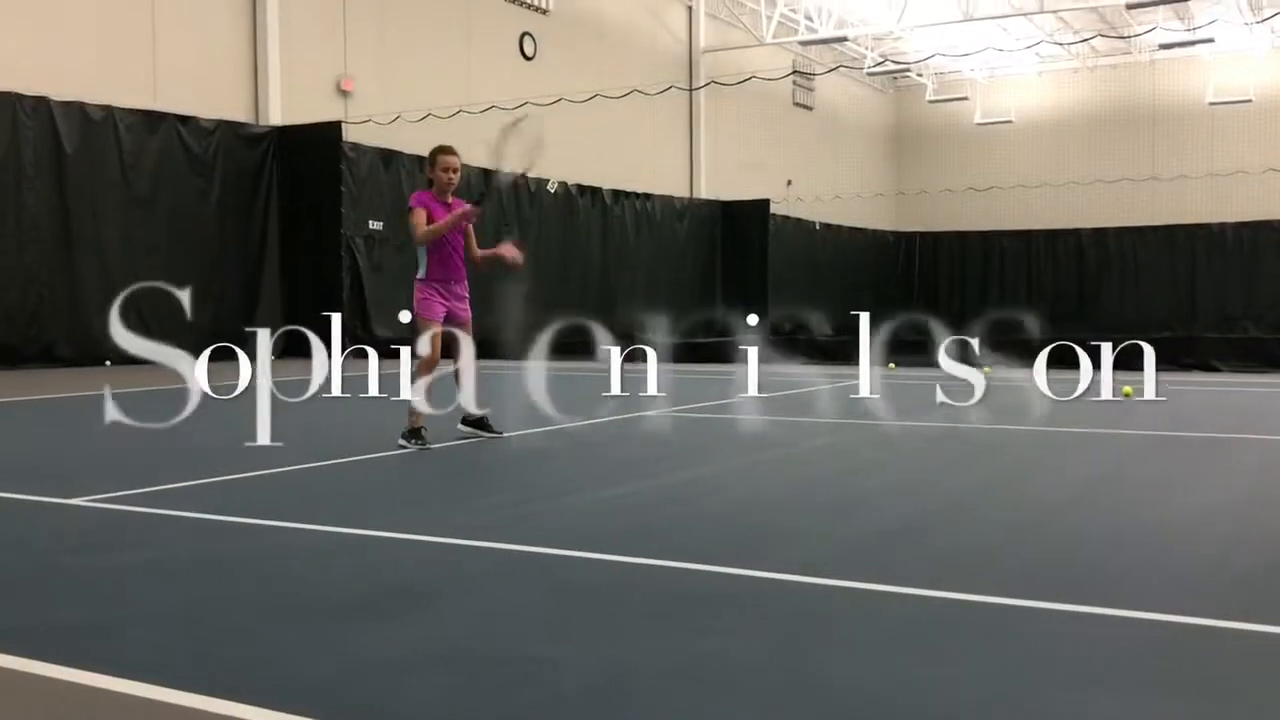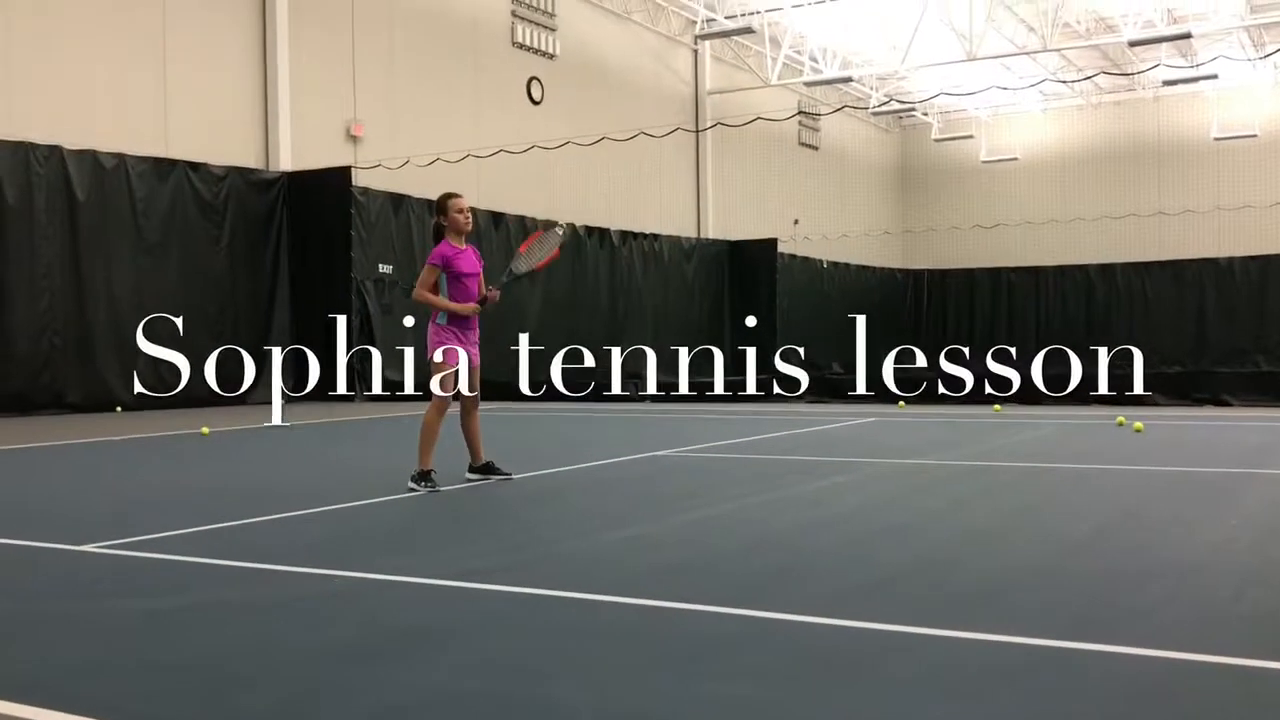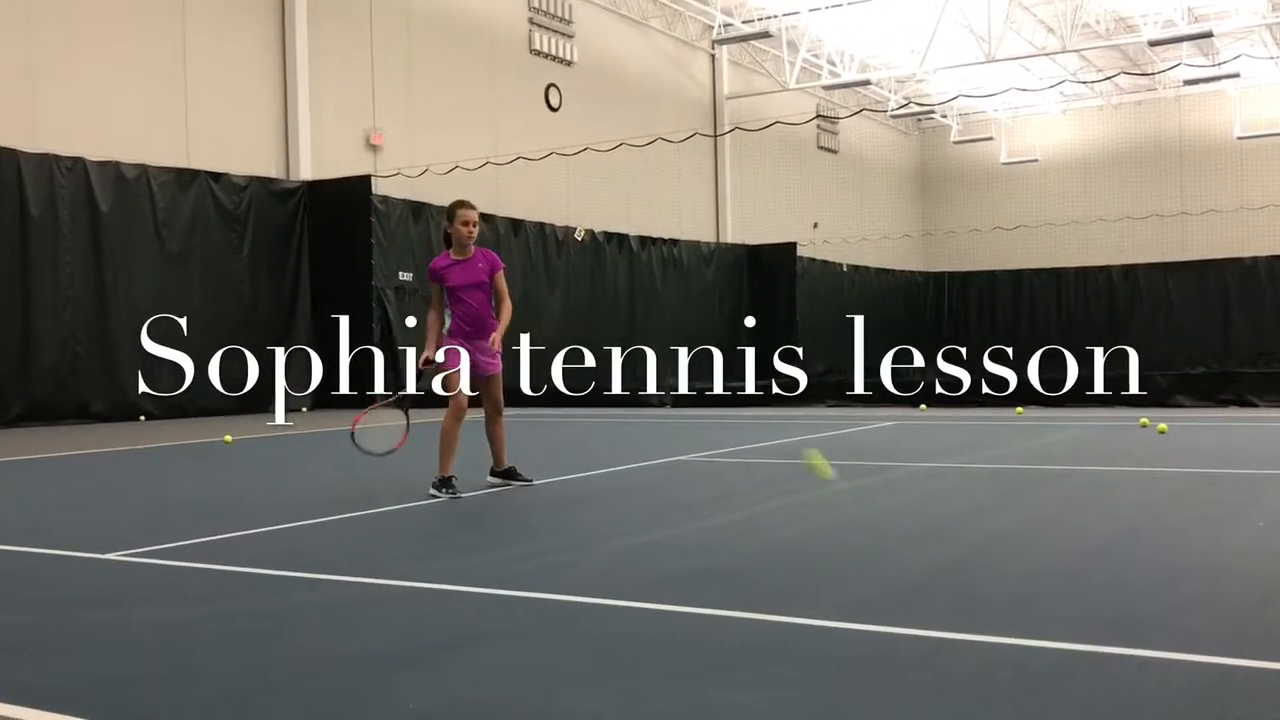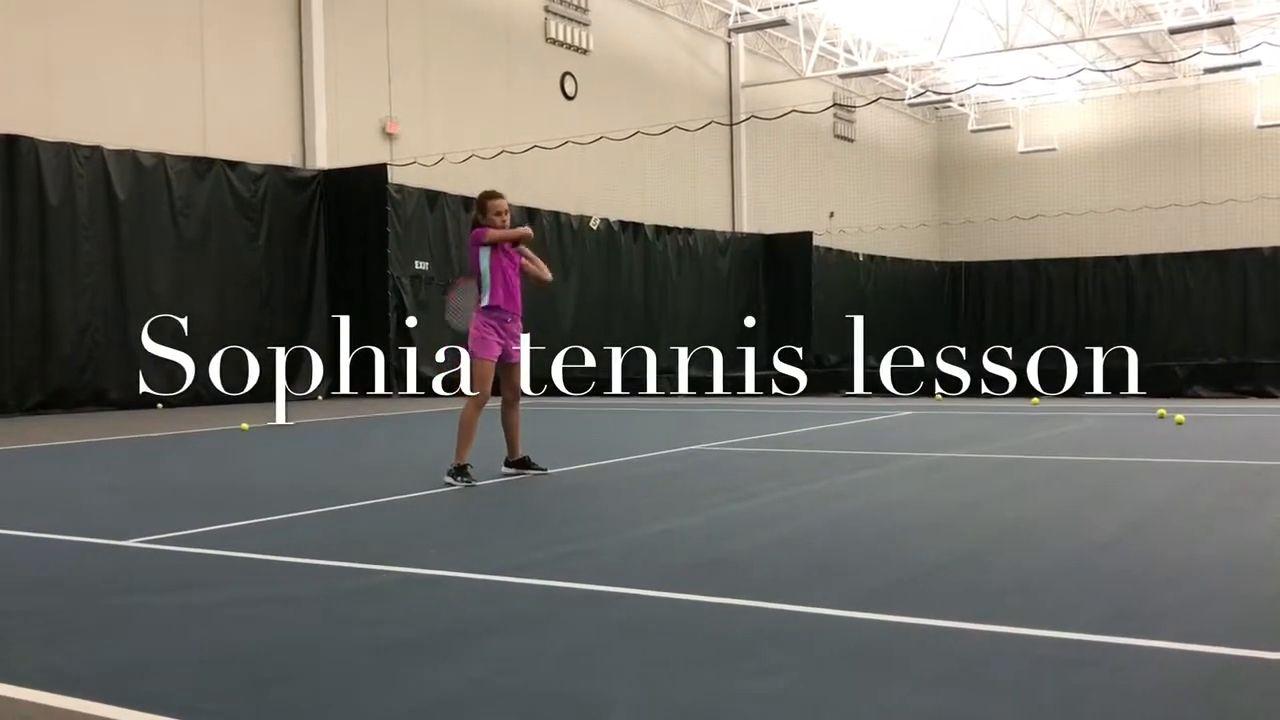
dt=1s
person 1, frame 1
left shoulder: (464, 209)
right shoulder: (420, 200)
left elbow: (474, 254)
right elbow: (420, 237)
left wrist: (499, 252)
right wrist: (455, 217)
left hip: (459, 289)
right hip: (430, 288)
right knee: (431, 356)
left ankle: (471, 417)
right ankle: (413, 428)
person 1, frame 2
left shoulder: (474, 253)
right shoulder: (441, 253)
right elbow: (419, 293)
left wrist: (489, 296)
right wrist: (457, 307)
left hip: (469, 333)
right hip: (446, 333)
left knee: (471, 401)
right knee: (442, 400)
left ankle: (478, 464)
right ankle: (422, 472)
person 1, frame 3
left shoulder: (490, 259)
right shoulder: (438, 266)
left elbow: (505, 302)
right elbow: (435, 310)
left wrist: (499, 333)
right wrist: (429, 347)
left hip: (487, 343)
right hip: (455, 343)
left knee: (495, 408)
right knee: (458, 407)
left ankle: (500, 469)
right ankle: (443, 478)
person 1, frame 4
left shoulder: (512, 251)
right shoulder: (480, 237)
left elbow: (546, 276)
right elbow: (526, 232)
left wrist: (521, 247)
right wrist: (518, 236)
left hip: (512, 325)
right hip: (488, 324)
left knee: (513, 395)
right knee: (480, 396)
left ankle: (514, 458)
right ankle: (458, 466)
